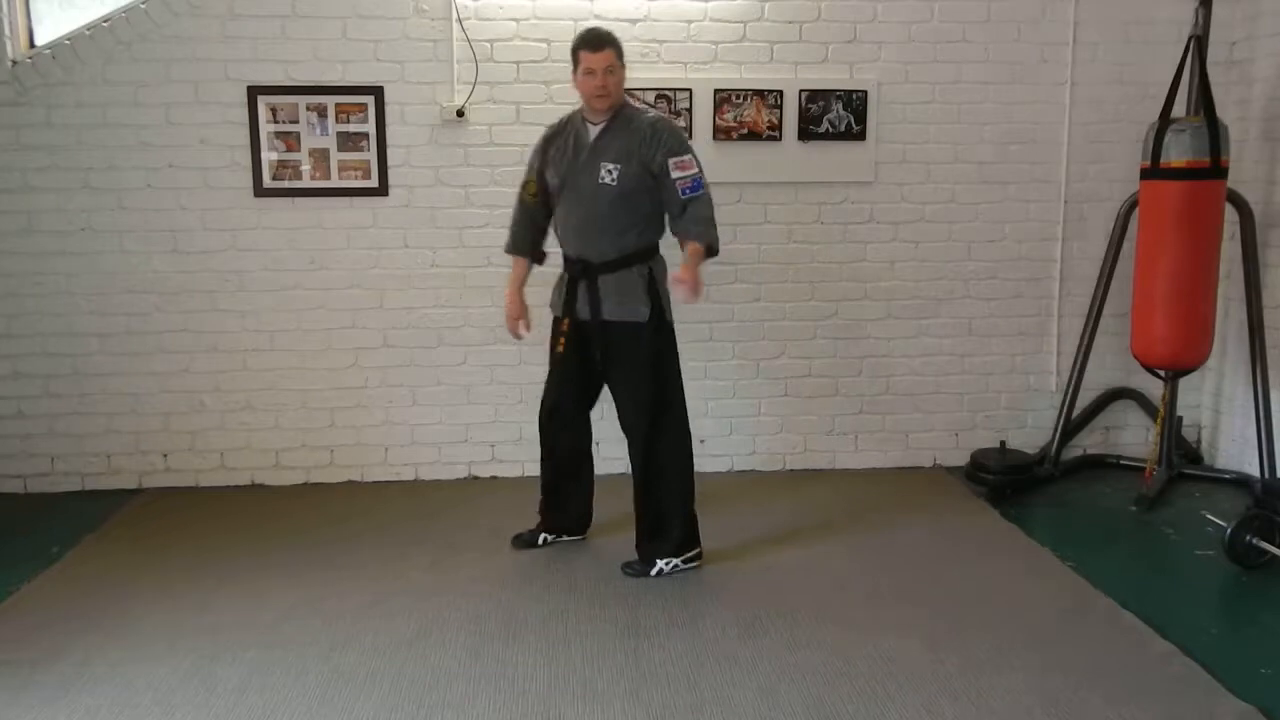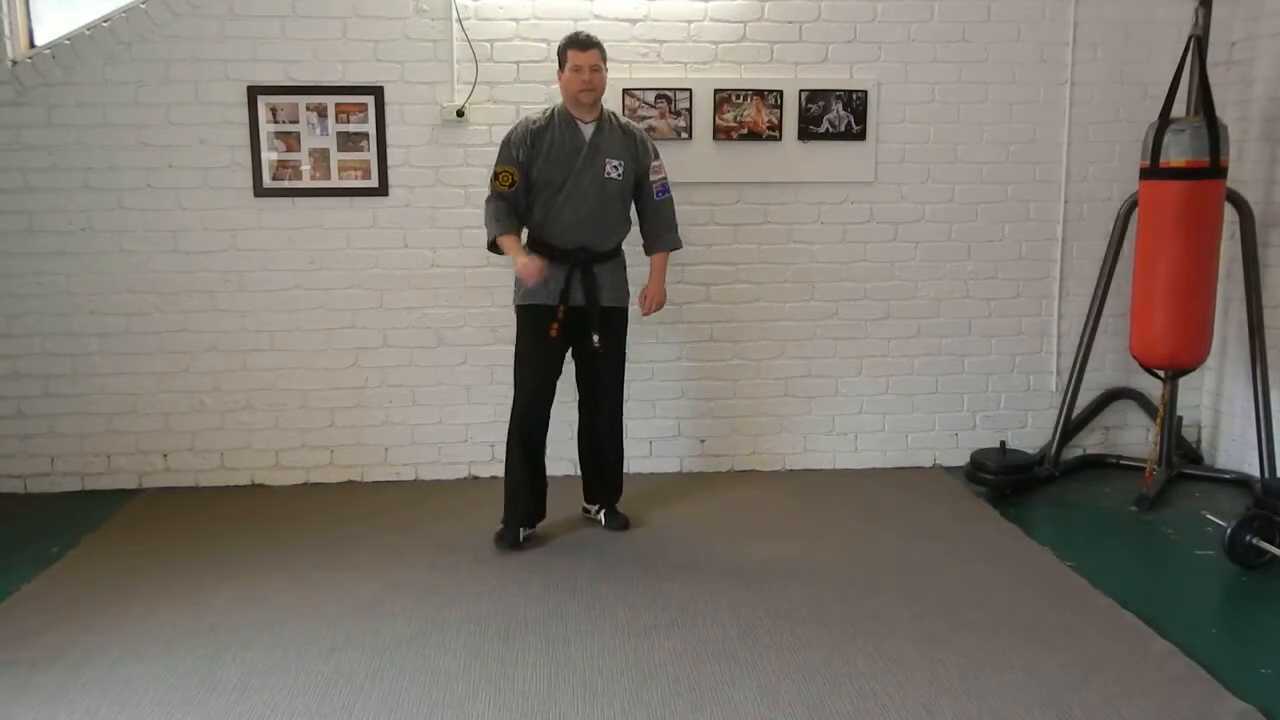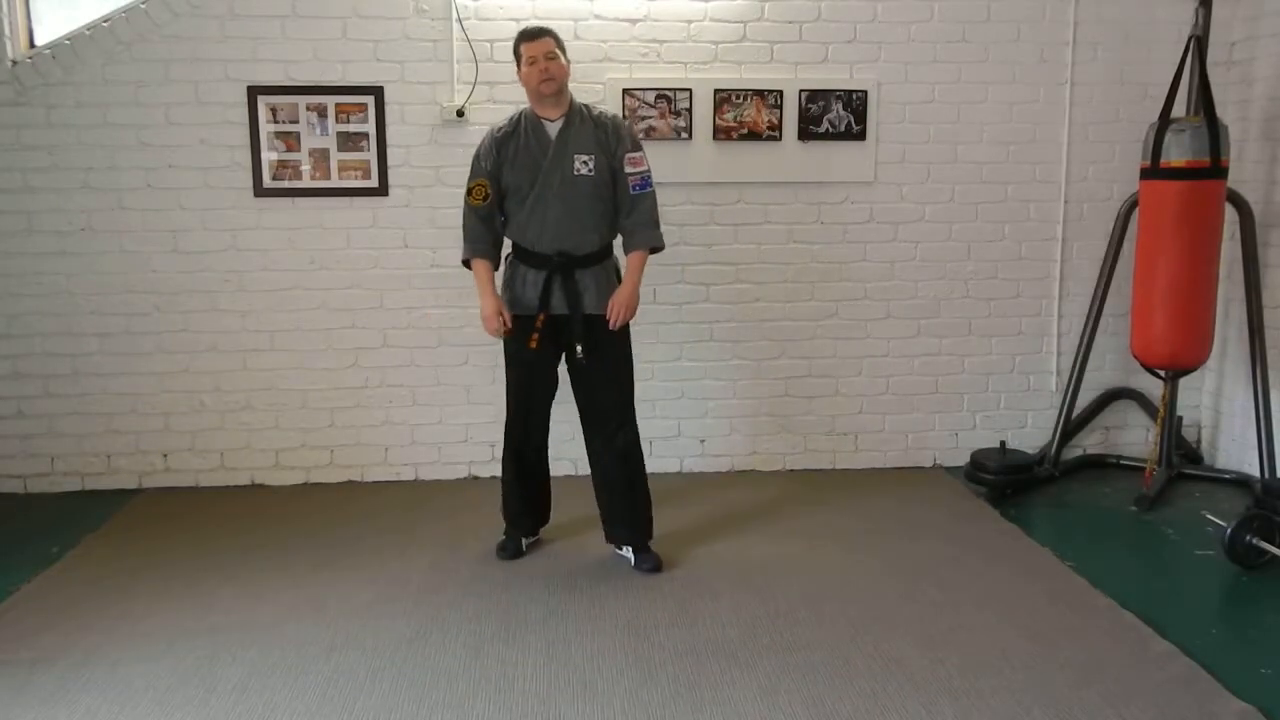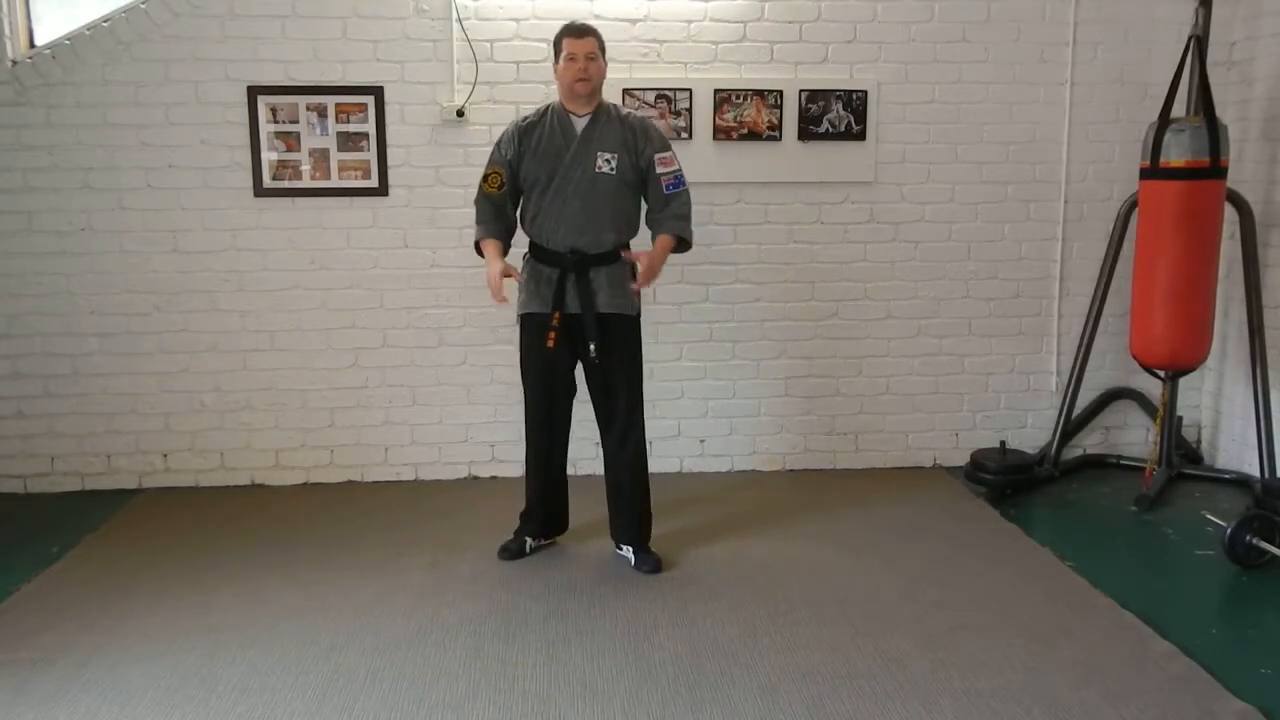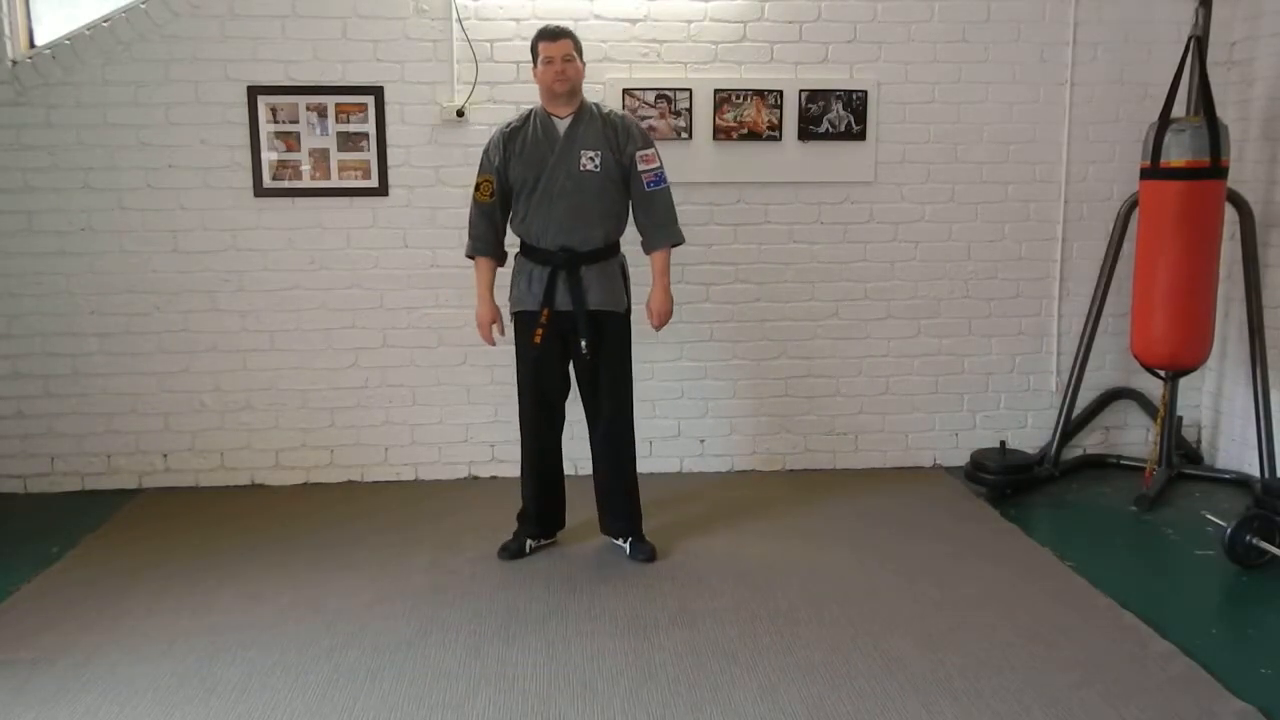
dt=1s
person 1, frame 1
left shoulder: (657, 134)
right shoulder: (554, 139)
left elbow: (694, 211)
right elbow: (529, 218)
left wrist: (690, 263)
right wrist: (515, 289)
left hip: (634, 297)
right hip: (575, 293)
left knee: (651, 421)
right knee: (561, 413)
left ankle: (673, 545)
right ankle: (563, 521)
person 1, frame 2
left shoulder: (632, 140)
right shoulder: (528, 135)
left elbow: (656, 212)
right elbow: (499, 204)
left wrist: (657, 277)
right wrist: (518, 255)
left hip: (605, 281)
right hip: (544, 283)
left knee: (603, 398)
right knee: (532, 399)
left ankle: (601, 498)
right ankle: (521, 514)
person 1, frame 3
left shoulder: (611, 132)
right shoulder: (499, 143)
left elbow: (639, 213)
right elbow: (481, 224)
left wrist: (630, 284)
right wrist: (488, 293)
left hip: (597, 287)
right hip: (528, 290)
left knee: (611, 416)
right knee: (525, 417)
left ankle: (630, 534)
right ankle: (523, 524)
person 1, frame 4
left shoulder: (637, 132)
right shoulder: (523, 134)
left elbow: (672, 203)
right elbow: (491, 204)
left wrist: (657, 252)
right wrist: (494, 258)
left hip: (612, 288)
right hip: (543, 289)
left knee: (622, 417)
right knee: (544, 415)
left ankle: (631, 536)
right ankle: (540, 525)
person 1, frame 5
left shoulder: (620, 131)
right shoulder: (508, 140)
left elbow: (654, 210)
right elbow: (486, 220)
left wrist: (661, 285)
right wrist: (484, 296)
left hip: (601, 285)
right hip: (535, 287)
left knee: (611, 412)
right knee: (539, 414)
left ankle: (624, 526)
right ankle: (538, 524)
